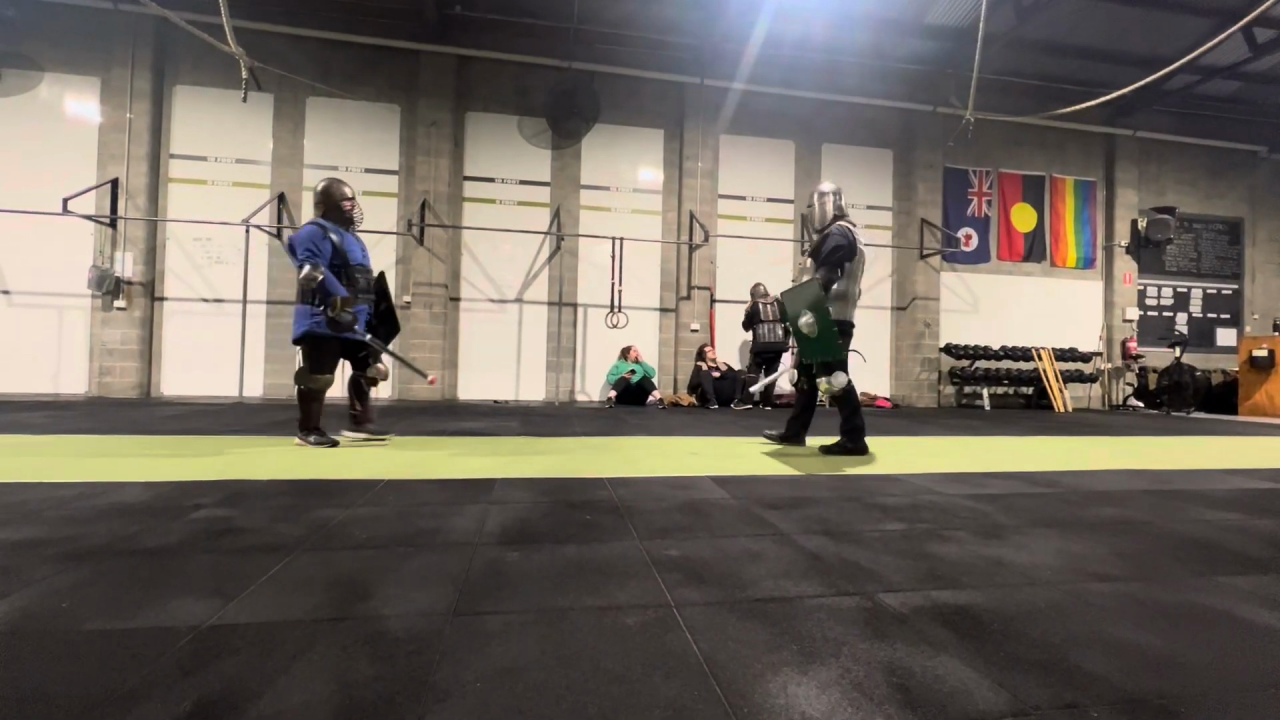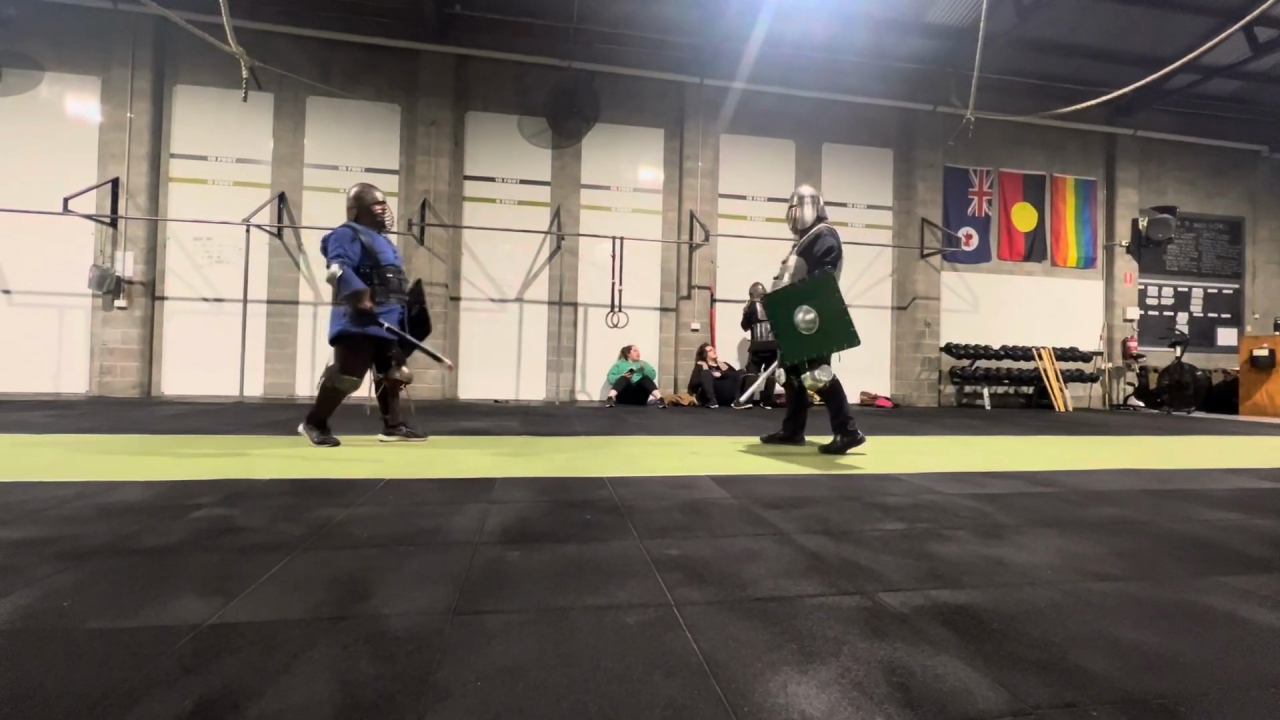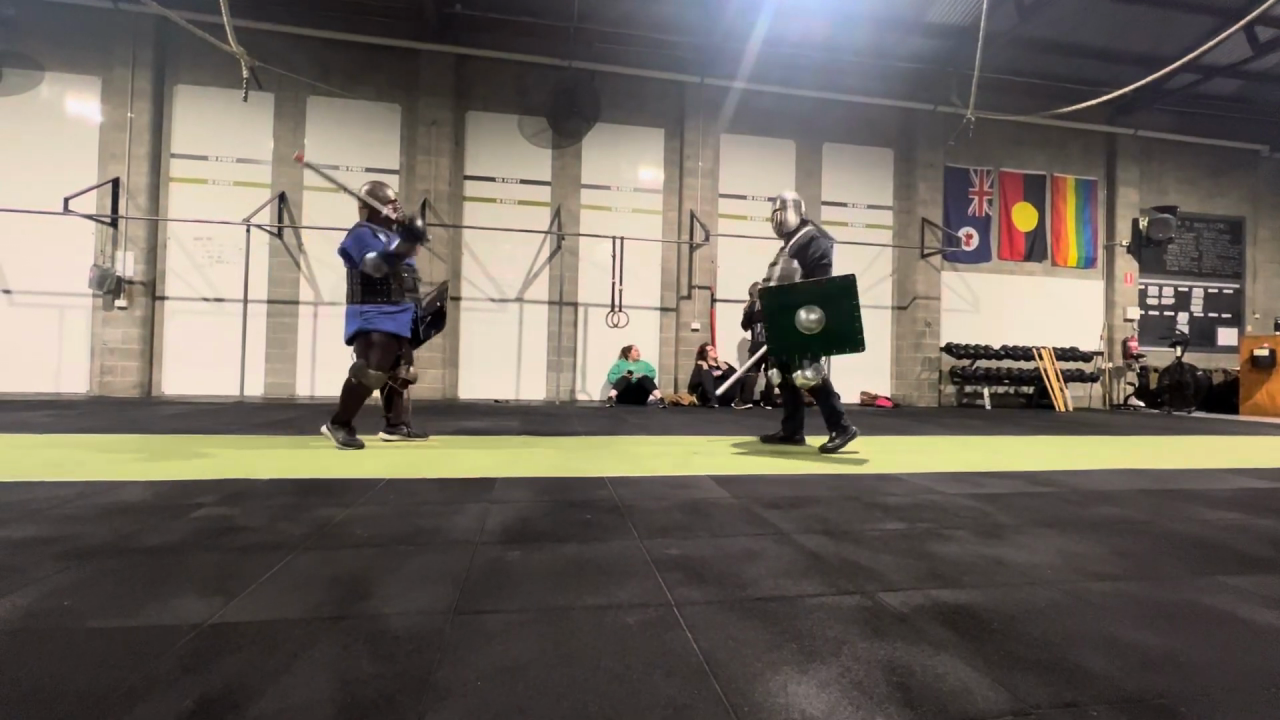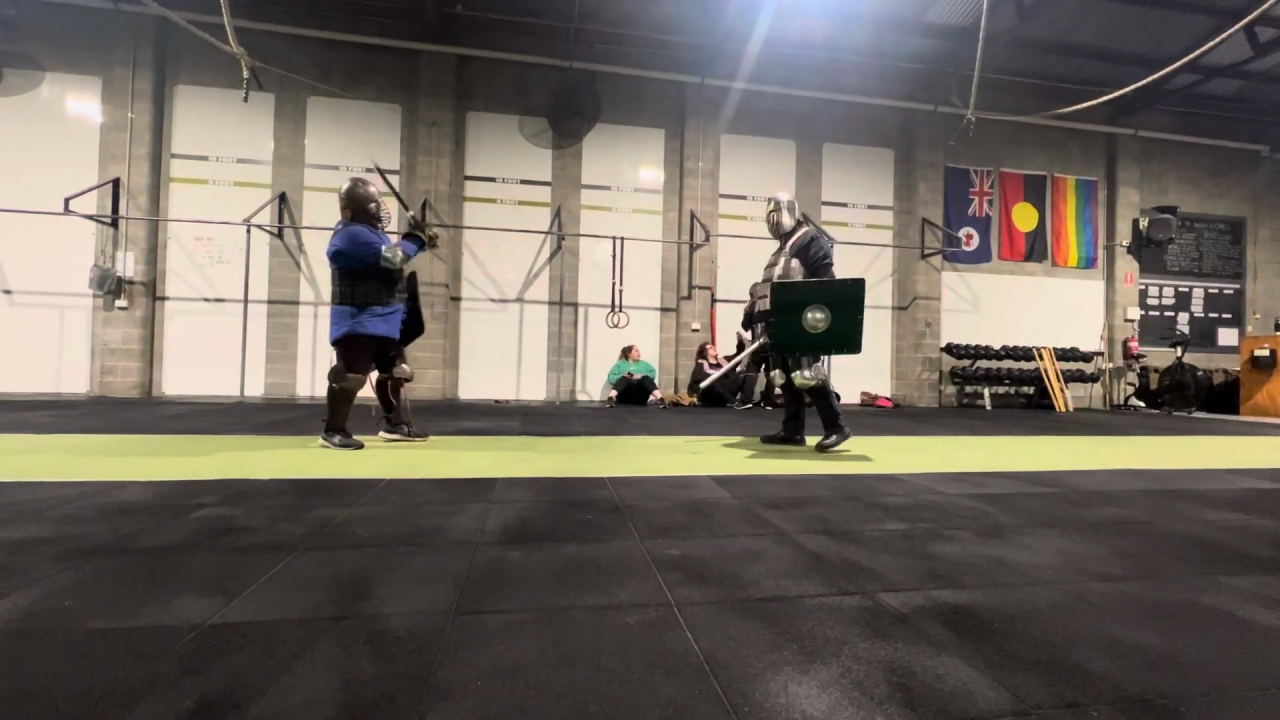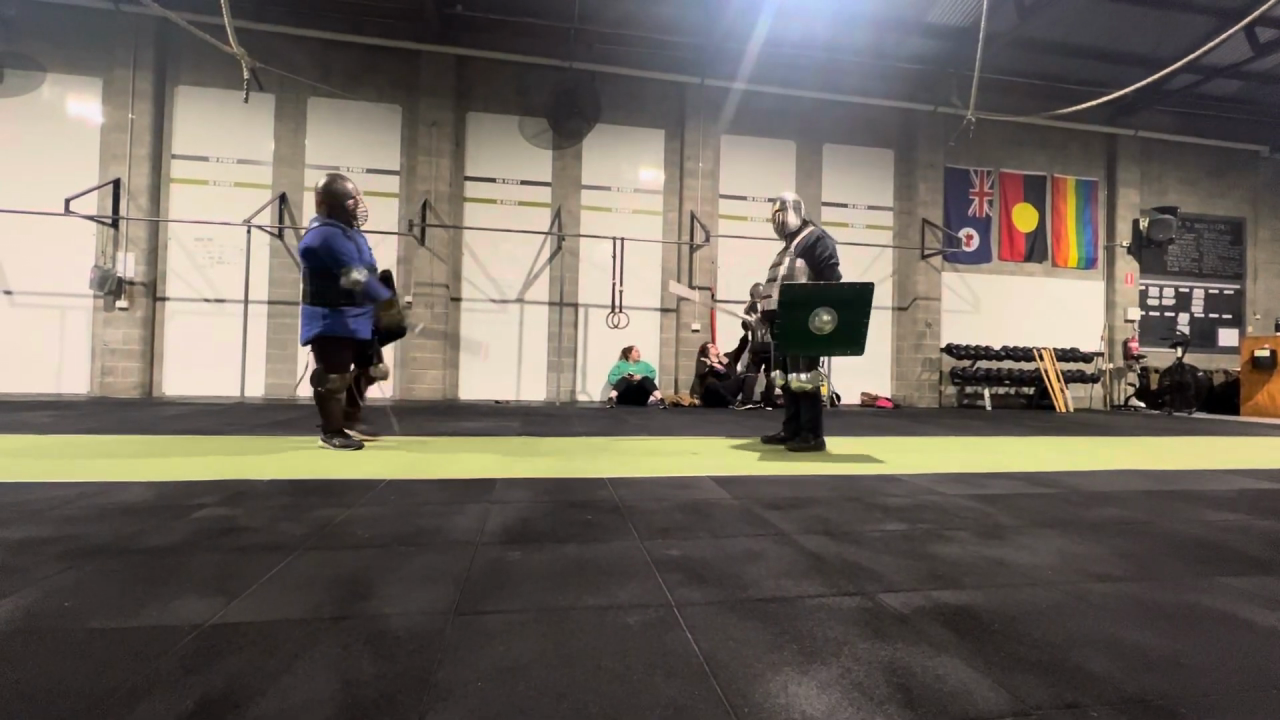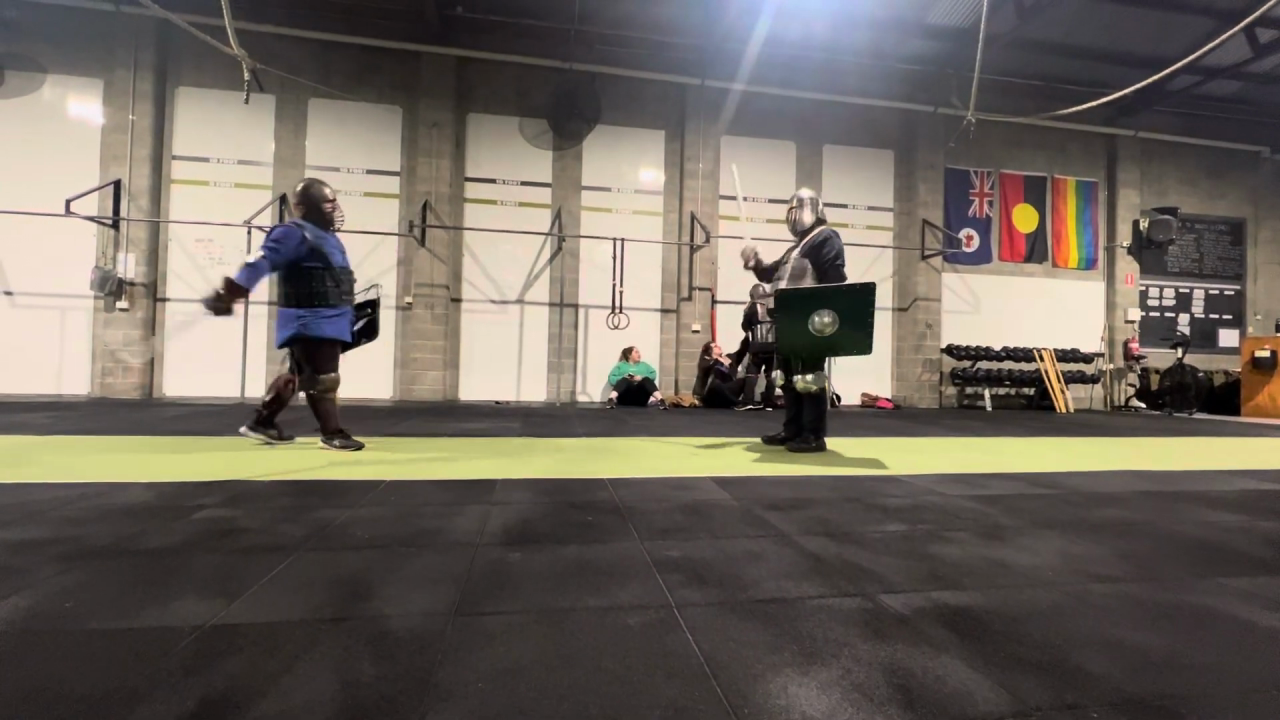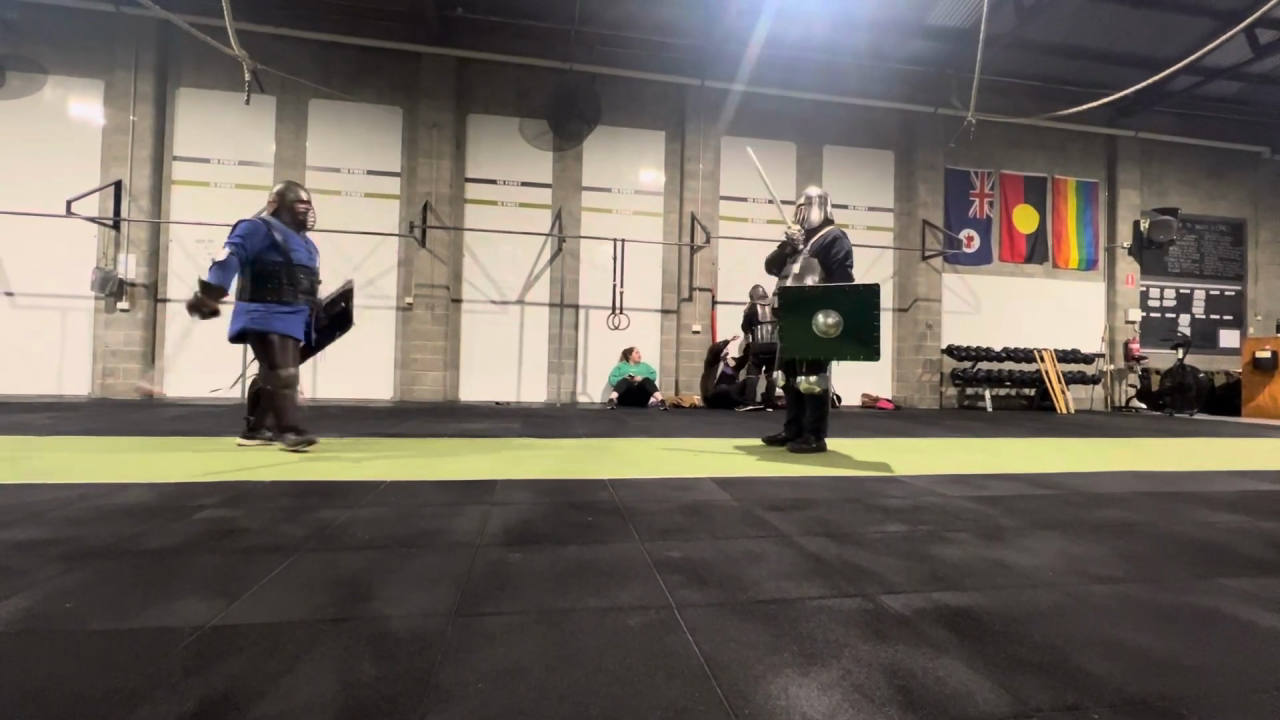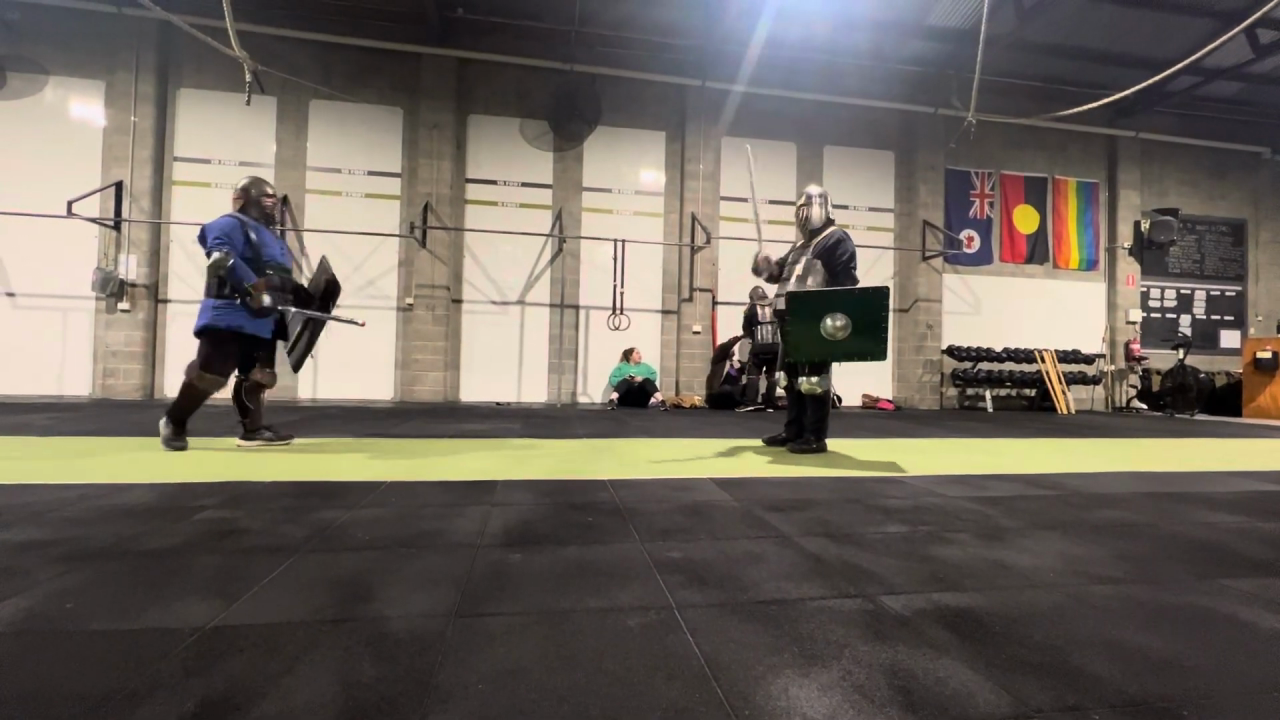
dt=0.3s
person 1, frame 1
left shoulder: (348, 235)
right shoulder: (314, 233)
left elbow: (361, 277)
right elbow: (314, 273)
left wrist: (365, 309)
right wrist: (341, 303)
left hip: (354, 319)
right hip: (323, 318)
left knee: (368, 367)
right knee: (317, 374)
left ankle: (360, 422)
right ankle: (309, 430)
person 1, frame 2
left shoulder: (381, 239)
right shoulder: (348, 235)
right elbow: (337, 270)
left wrist: (401, 313)
right wrist: (359, 296)
left hip: (386, 321)
right hip: (359, 320)
left knee: (393, 372)
right knee: (346, 373)
left ankle: (394, 426)
right ankle: (315, 424)
person 1, frame 3
left shoulder: (388, 235)
right shoulder: (363, 234)
right elbow: (375, 265)
right wrist: (403, 245)
left hip: (397, 317)
right hip: (373, 317)
left knee: (400, 372)
right knee: (370, 371)
left ankle: (396, 425)
right ankle: (339, 424)
person 1, frame 4
left shoulder: (367, 232)
right shoulder: (352, 235)
left elbow: (390, 260)
right elbow: (392, 256)
right wrist: (419, 237)
left hip: (382, 318)
right hip: (359, 319)
left knee: (395, 370)
right knee: (350, 374)
left ankle: (397, 425)
right ankle: (333, 431)
person 1, frame 5
left shoulder: (343, 231)
right shoulder: (328, 235)
left elbow: (361, 274)
right elbow: (356, 275)
left wrist: (383, 304)
right wrist: (388, 303)
left hip: (351, 316)
right hip: (332, 318)
left knee: (367, 367)
right knee: (333, 375)
left ankle: (349, 419)
right ankle: (331, 433)
person 1, frame 6
left shoulder: (324, 235)
right shoulder: (294, 233)
right elbow: (261, 262)
left wrist: (347, 309)
right wrist: (231, 291)
left hip: (327, 320)
right hip: (311, 320)
left knee: (300, 375)
right knee: (323, 377)
left ankle: (261, 423)
right ankle: (333, 434)
person 1, frame 7
left shoulder: (302, 241)
right shoulder: (259, 229)
left elbow: (304, 284)
right elbow: (229, 258)
right wrist: (210, 293)
left hip: (290, 319)
right hip: (266, 316)
left knee: (272, 375)
right knee: (282, 372)
left ankle: (255, 428)
right ankle: (288, 429)
person 1, frame 8
left shoulder: (271, 237)
right shoulder: (230, 225)
left elbow: (279, 278)
right elbow: (223, 260)
left wrist: (301, 295)
right wrist: (255, 290)
left hip: (261, 320)
right hip: (230, 316)
left knee: (259, 375)
right knee: (211, 372)
left ankle: (253, 430)
right ankle: (173, 422)
person 2, frame 1
left shoulder: (838, 234)
right shoulder: (835, 236)
left elbow: (826, 277)
left hip: (829, 320)
left knee: (834, 376)
right knee: (805, 375)
left ankle: (854, 438)
right ankle: (795, 431)
person 2, frame 2
left shoulder: (824, 236)
right shoulder: (807, 240)
left elbow: (821, 278)
left knee: (817, 374)
right knee: (792, 375)
left ankle: (847, 431)
right ankle: (792, 430)
person 2, frame 3
left shoulder: (812, 238)
right shoulder: (786, 247)
left elbow: (820, 278)
right knee: (785, 377)
left ankle: (841, 428)
right ankle: (792, 430)
person 2, frame 4
left shoulder: (810, 239)
right shoulder: (780, 250)
left elbow: (825, 277)
right elbow: (765, 289)
right wrist: (756, 319)
left knee: (807, 372)
right knee: (785, 377)
left ankle: (836, 427)
right ankle: (792, 431)
person 2, frame 5
left shoulder: (816, 239)
right shoulder: (786, 249)
left elbow: (830, 277)
right wrist: (765, 314)
left knee: (803, 376)
right knee: (787, 377)
left ankle: (813, 435)
right ankle: (792, 430)
person 2, frame 6
left shoulder: (825, 238)
right shoulder: (797, 246)
left elbow: (835, 279)
right elbow: (776, 275)
right wrist: (755, 263)
left knee: (809, 376)
right knee: (788, 377)
left ankle: (814, 436)
right ankle: (792, 430)
person 2, frame 7
left shoulder: (834, 238)
right shoulder: (799, 242)
left elbow: (842, 279)
right elbow: (772, 267)
right wrist: (787, 245)
left knee: (812, 377)
right knee: (789, 376)
left ankle: (815, 436)
right ankle: (793, 430)
person 2, frame 8
left shoulder: (836, 239)
right shoulder: (801, 244)
left elbow: (846, 280)
right elbow: (780, 273)
right wrist: (765, 267)
right hip: (791, 320)
left knee: (814, 377)
right knee: (791, 377)
left ankle: (815, 437)
right ankle: (794, 431)
